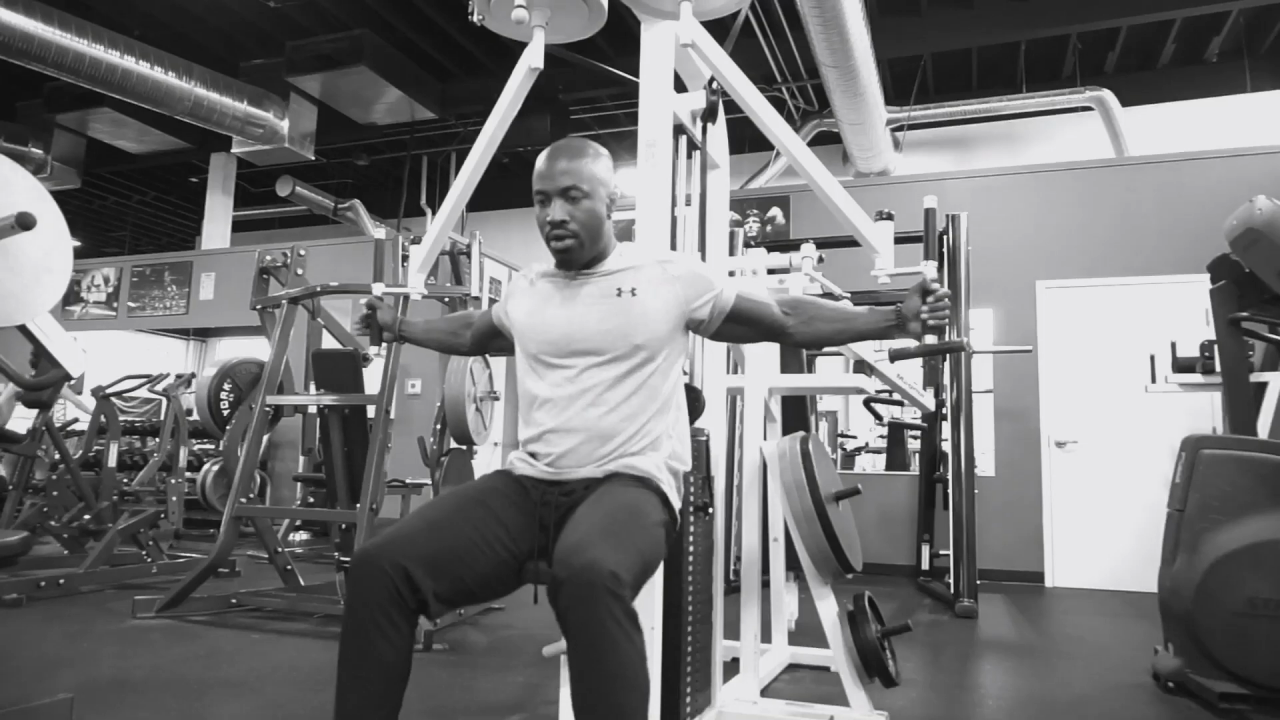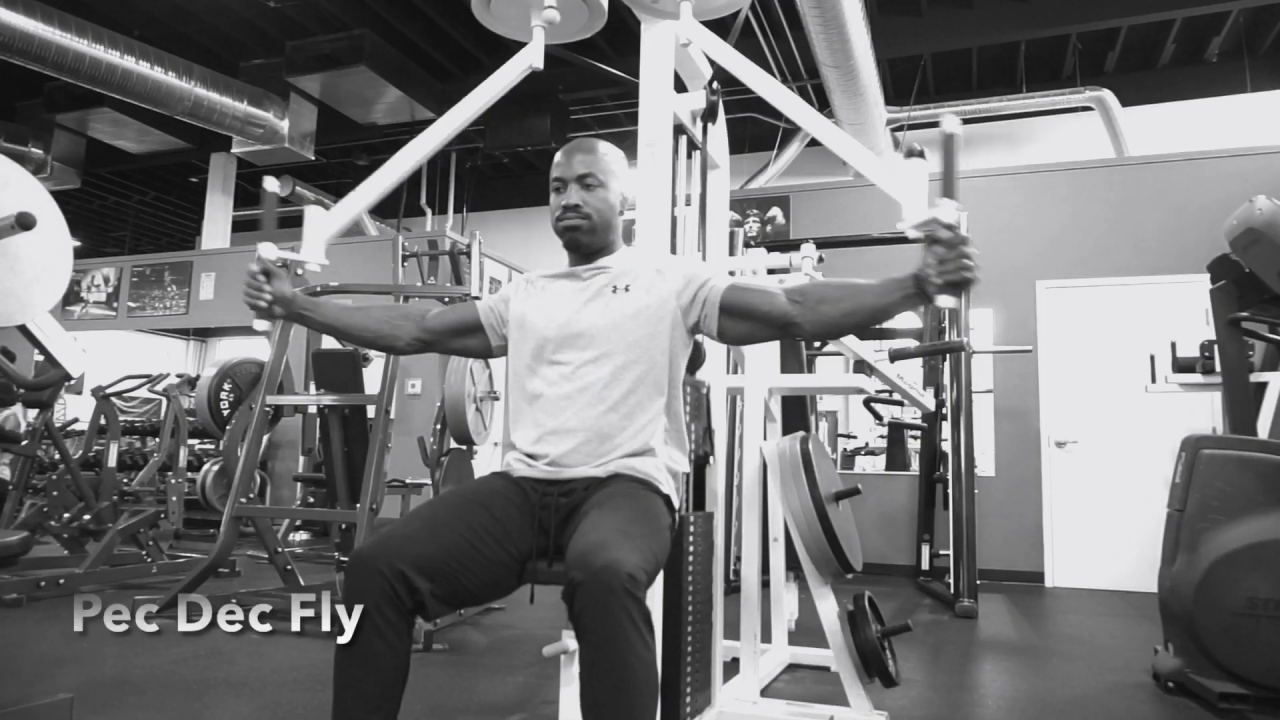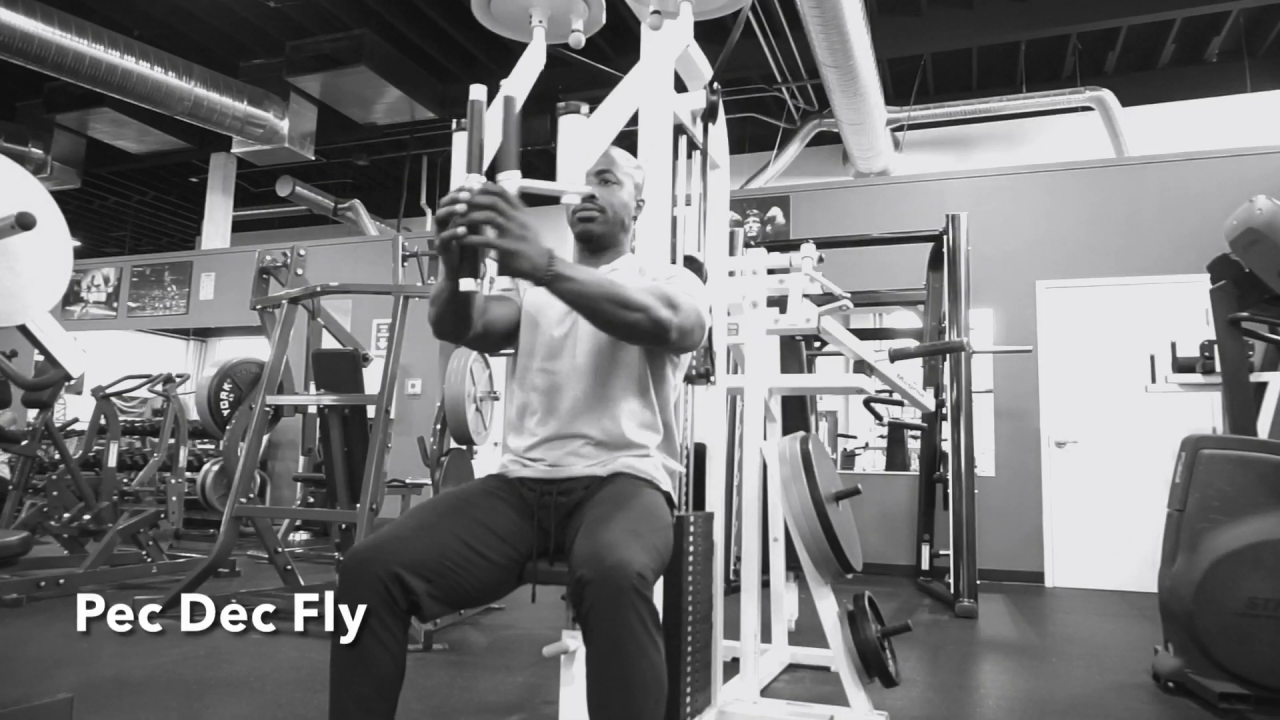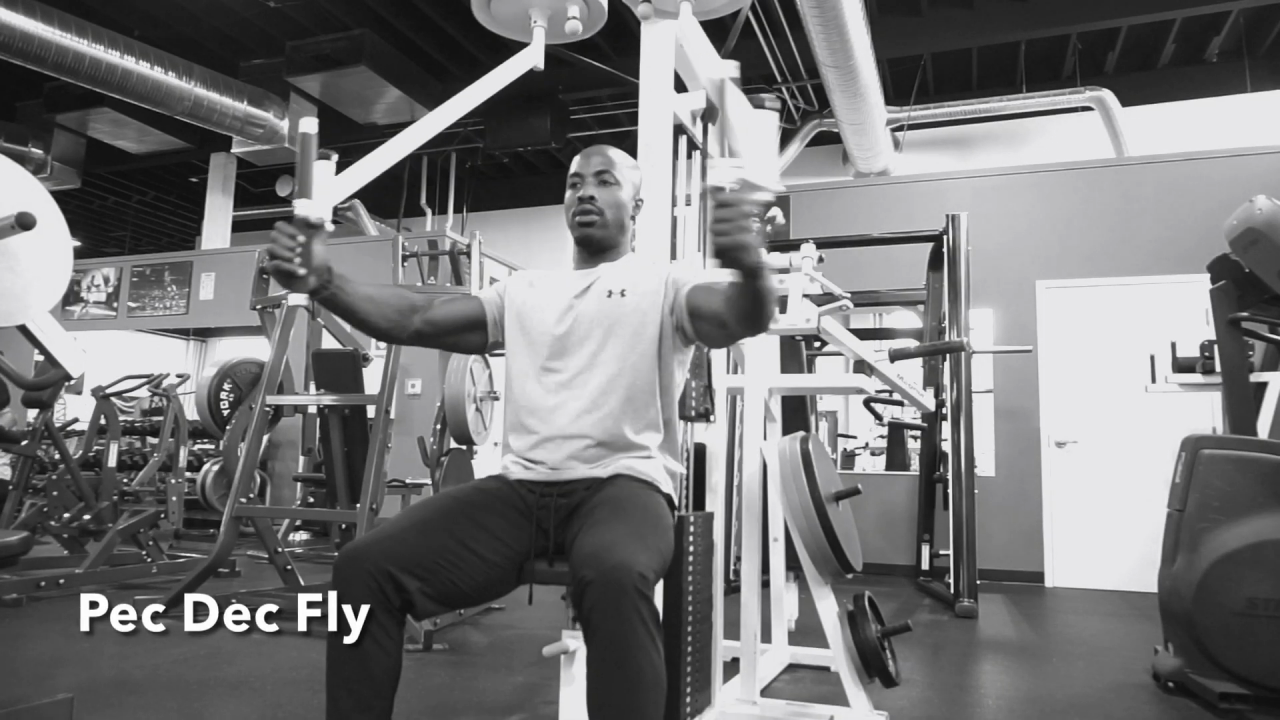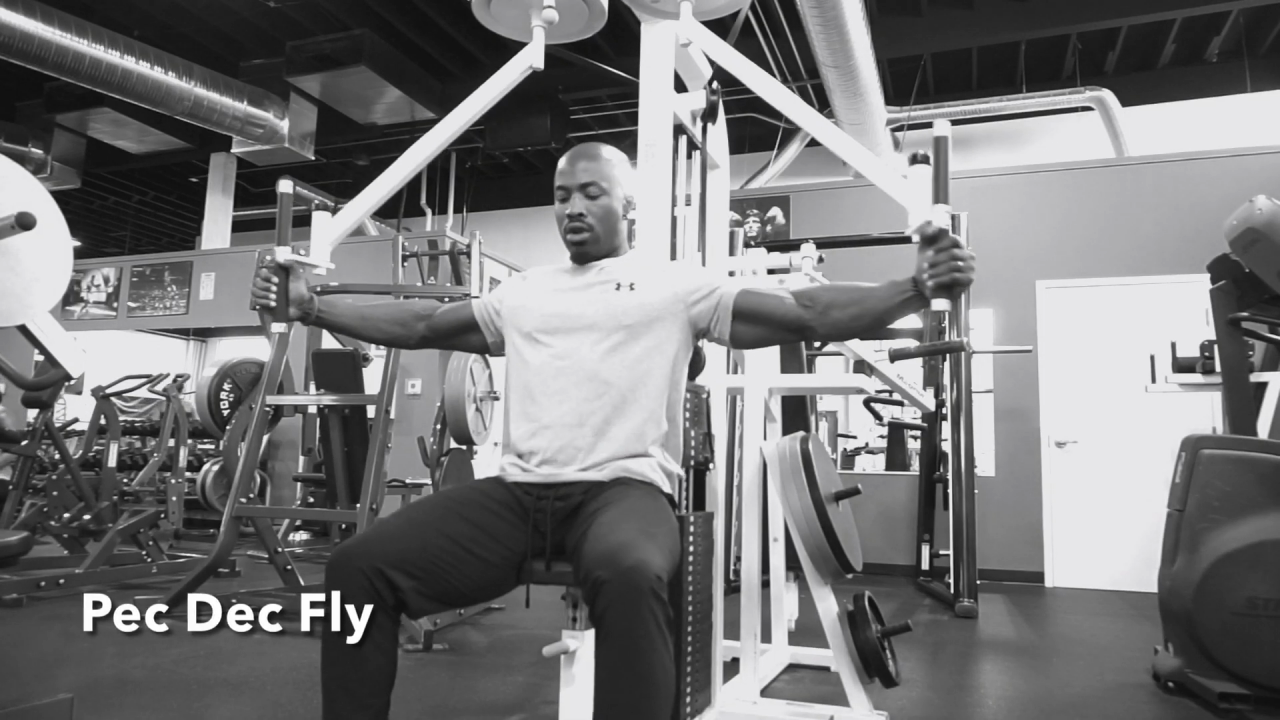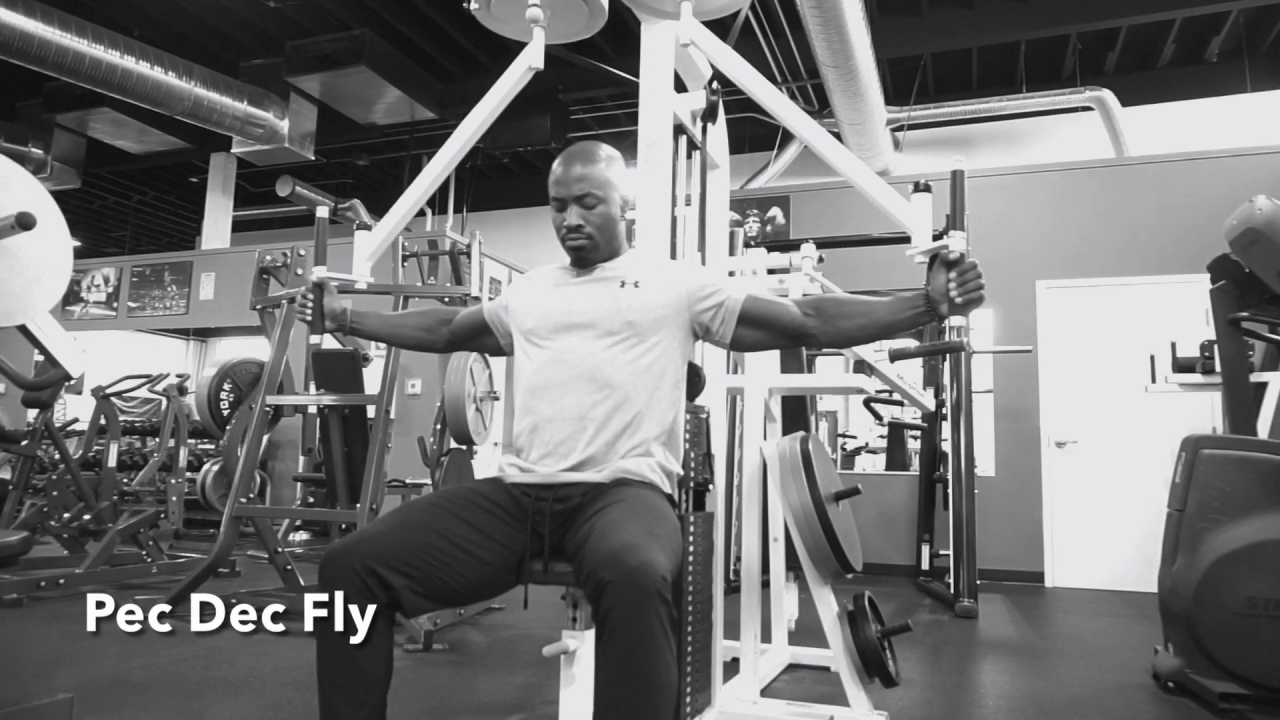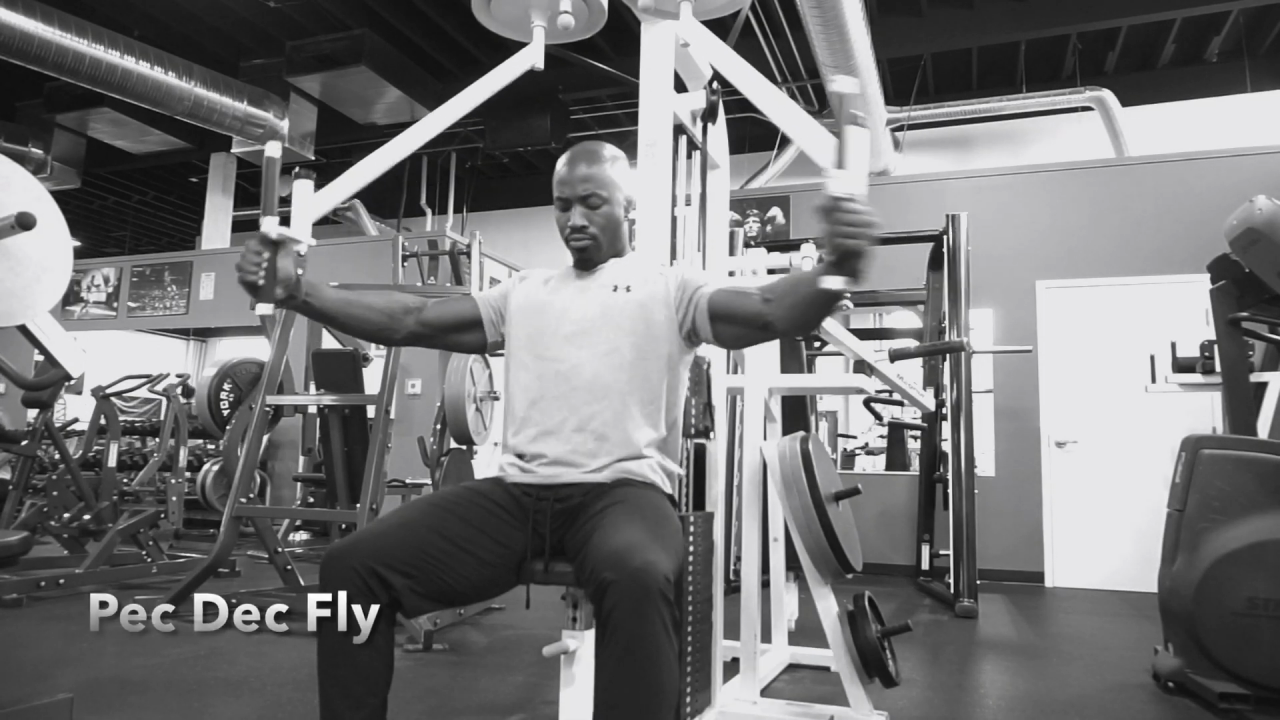
dt=0.7s
person 1, frame 1
left shoulder: (671, 276)
right shoulder: (524, 289)
left elbow: (786, 319)
right elbow: (472, 333)
left wrist: (897, 317)
right wrist: (398, 326)
left hip: (628, 482)
right hip: (528, 484)
left knee: (587, 572)
right knee: (382, 566)
person 1, frame 2
left shoulder: (671, 279)
right shoulder: (524, 294)
left elbow: (800, 312)
right elbow: (414, 327)
left wrist: (920, 281)
right wrist: (295, 305)
left hip: (626, 481)
right hip: (523, 483)
left knee: (605, 576)
right knee: (377, 566)
person 1, frame 3
left shoulder: (668, 282)
right shoulder: (531, 291)
left elbow: (659, 323)
right elbow: (458, 324)
left wrist: (543, 261)
right wrist: (455, 265)
left hip: (621, 480)
right hip: (520, 484)
left knee: (614, 576)
right knee: (371, 568)
person 1, frame 4
left shoulder: (663, 285)
right shoulder: (525, 290)
left elbow: (737, 313)
right elbow: (415, 318)
left wrist: (749, 263)
right wrist: (324, 280)
left hip: (624, 482)
right hip: (520, 486)
left knee: (614, 575)
right knee: (366, 565)
person 1, frame 5
left shoulder: (677, 284)
right shoulder: (523, 291)
left elbow: (808, 314)
right elbow: (421, 324)
left wrist: (916, 287)
right wrist: (309, 306)
left hip: (624, 484)
right hip: (518, 488)
left knee: (629, 573)
right knee: (358, 564)
person 1, frame 6
left shoulder: (677, 284)
right shoulder: (528, 291)
left elbow: (809, 321)
right elbow: (444, 329)
left wrist: (928, 302)
right wrist: (343, 317)
left hip: (623, 488)
right hip: (517, 491)
left knee: (634, 575)
right knee: (352, 564)
person 1, frame 7
left shoulder: (671, 287)
right shoulder: (523, 293)
left elbow: (772, 311)
right elbow: (409, 319)
left wrist: (837, 267)
right wrist: (295, 291)
left hip: (623, 488)
right hip: (517, 491)
left knee: (638, 577)
right knee: (353, 566)
